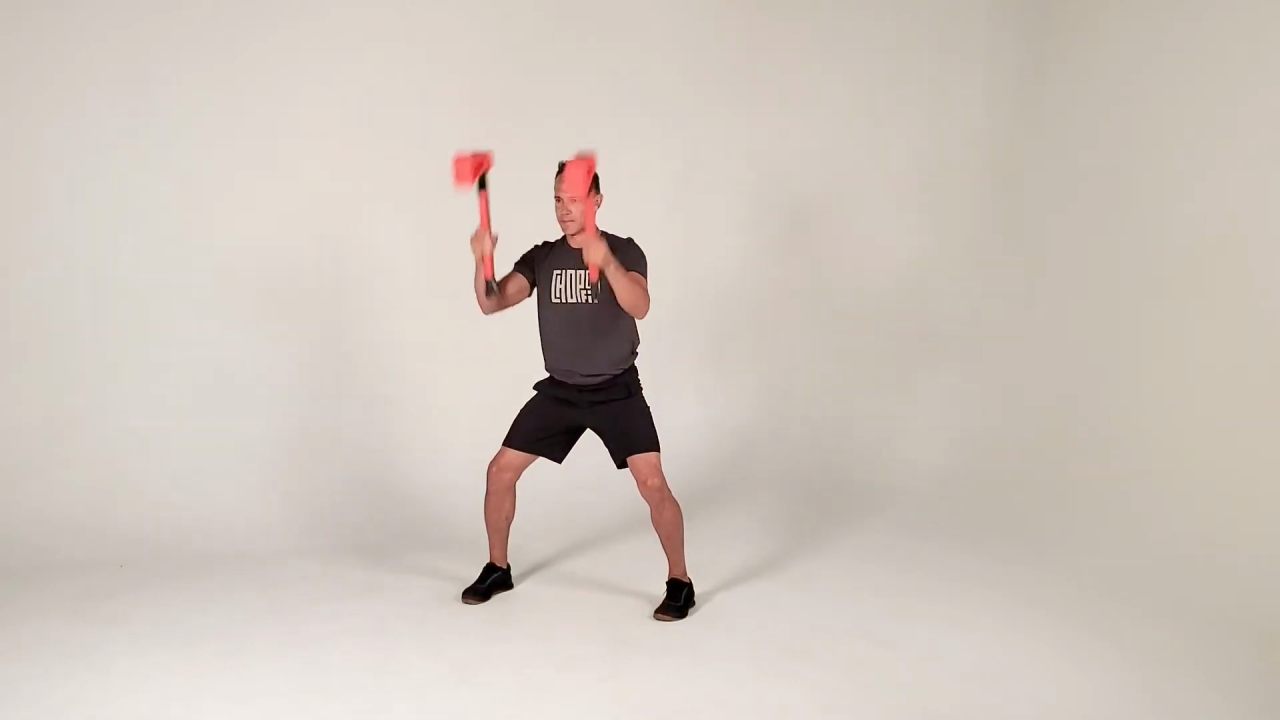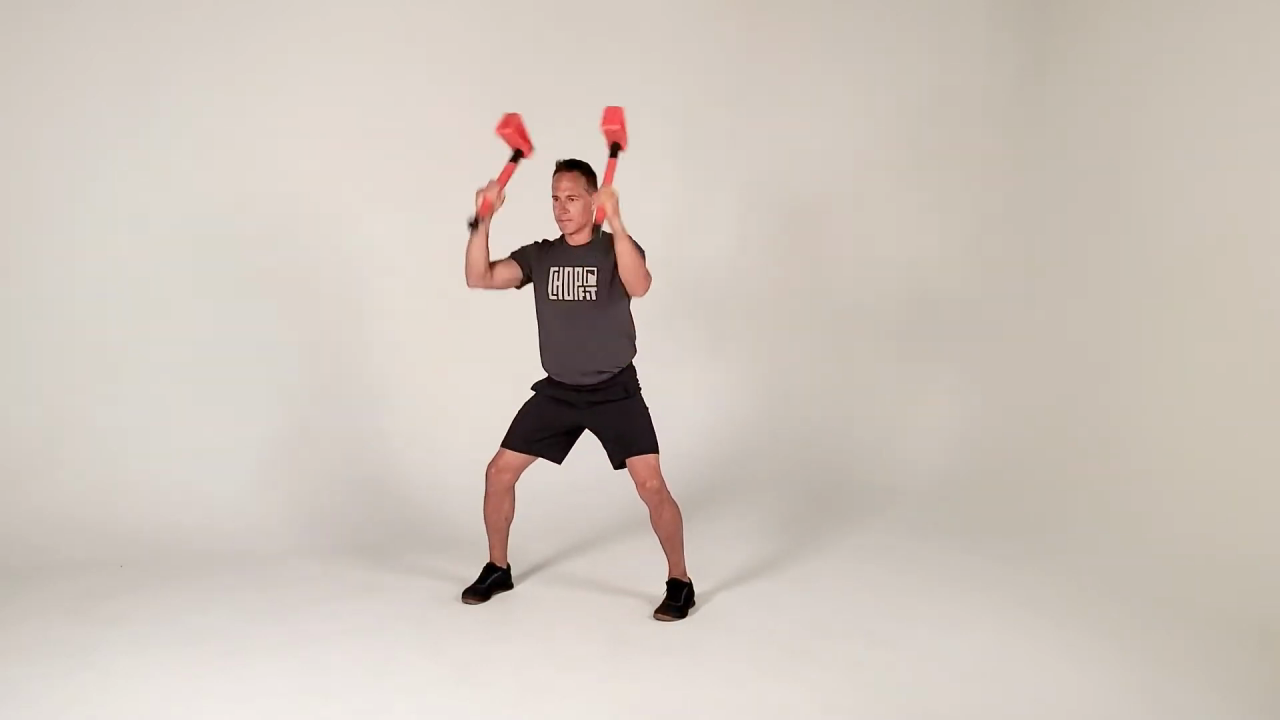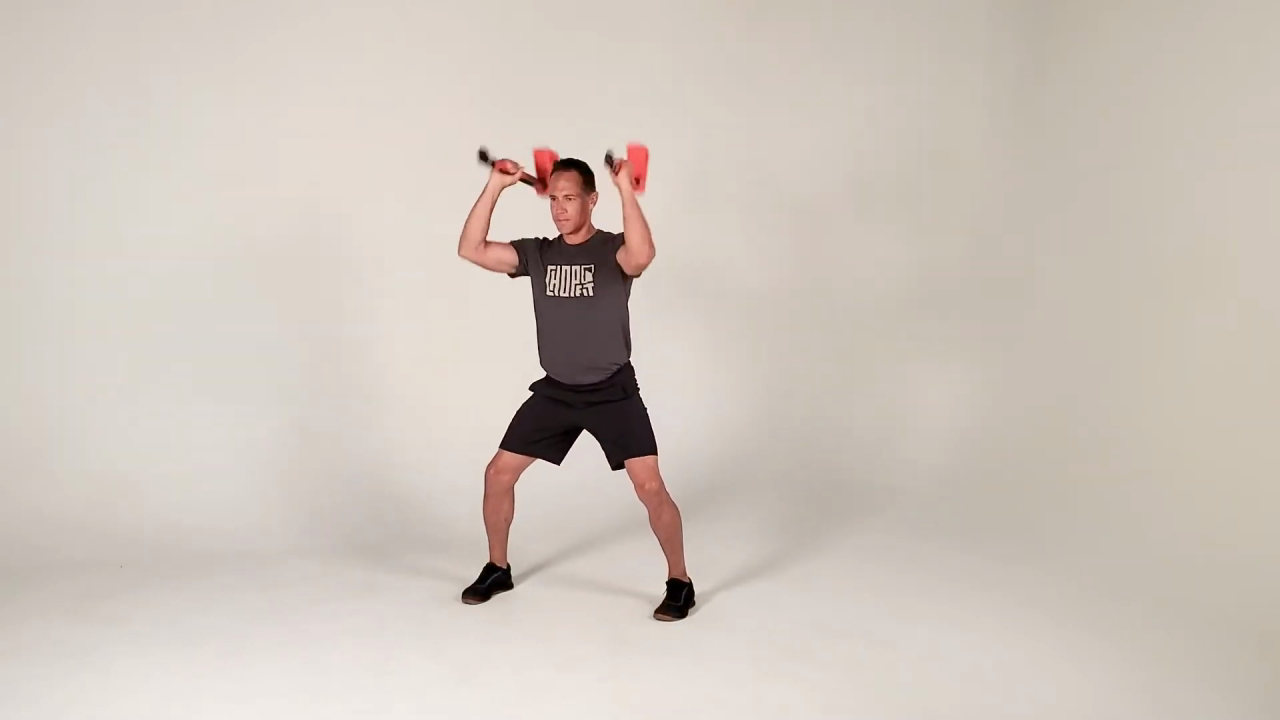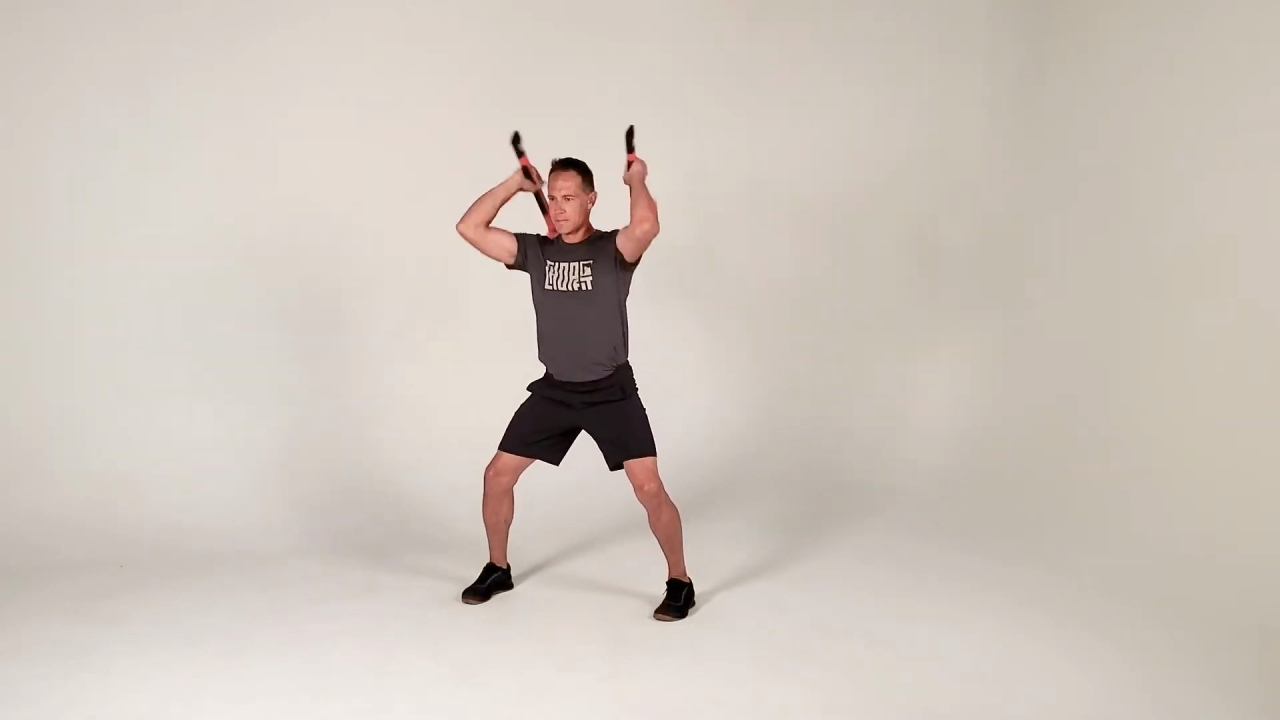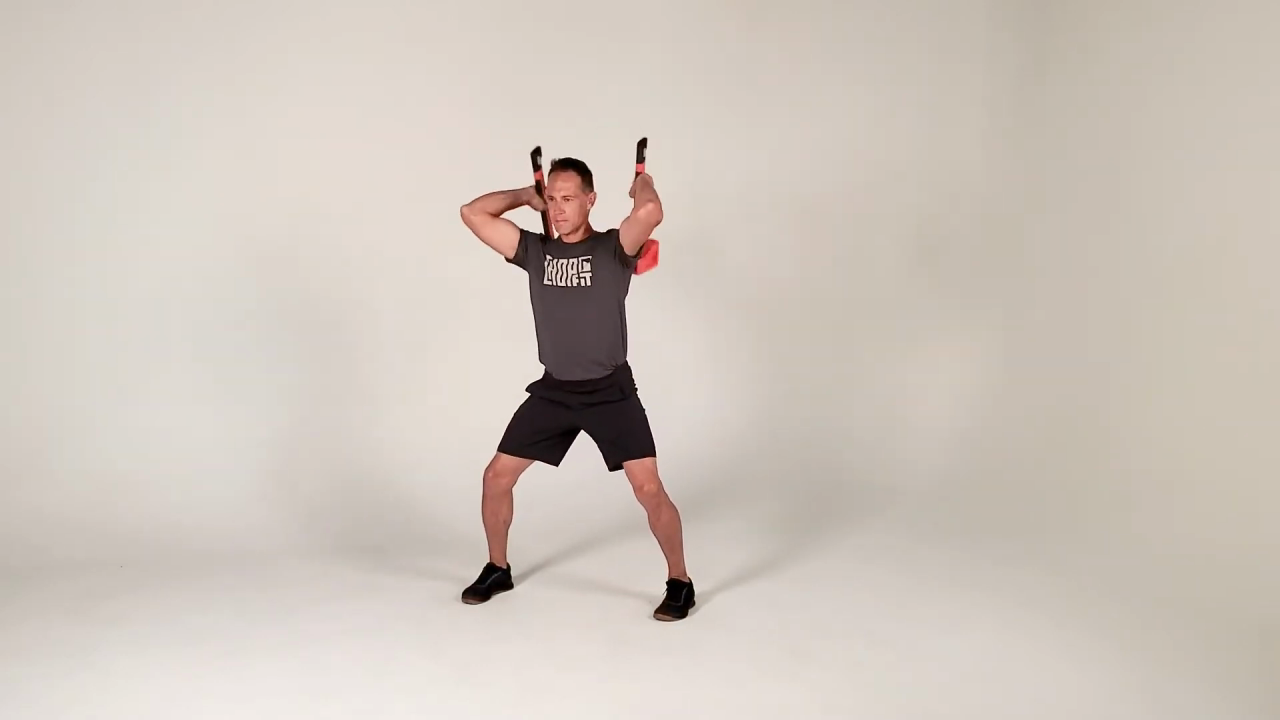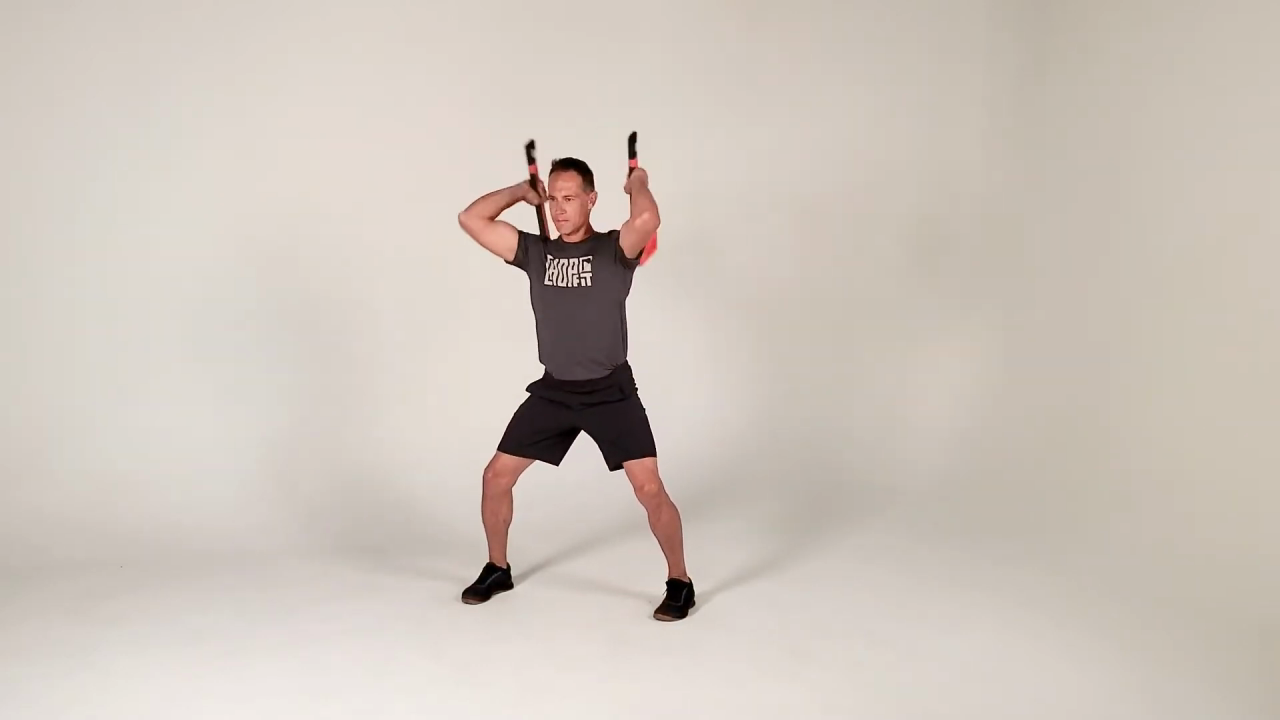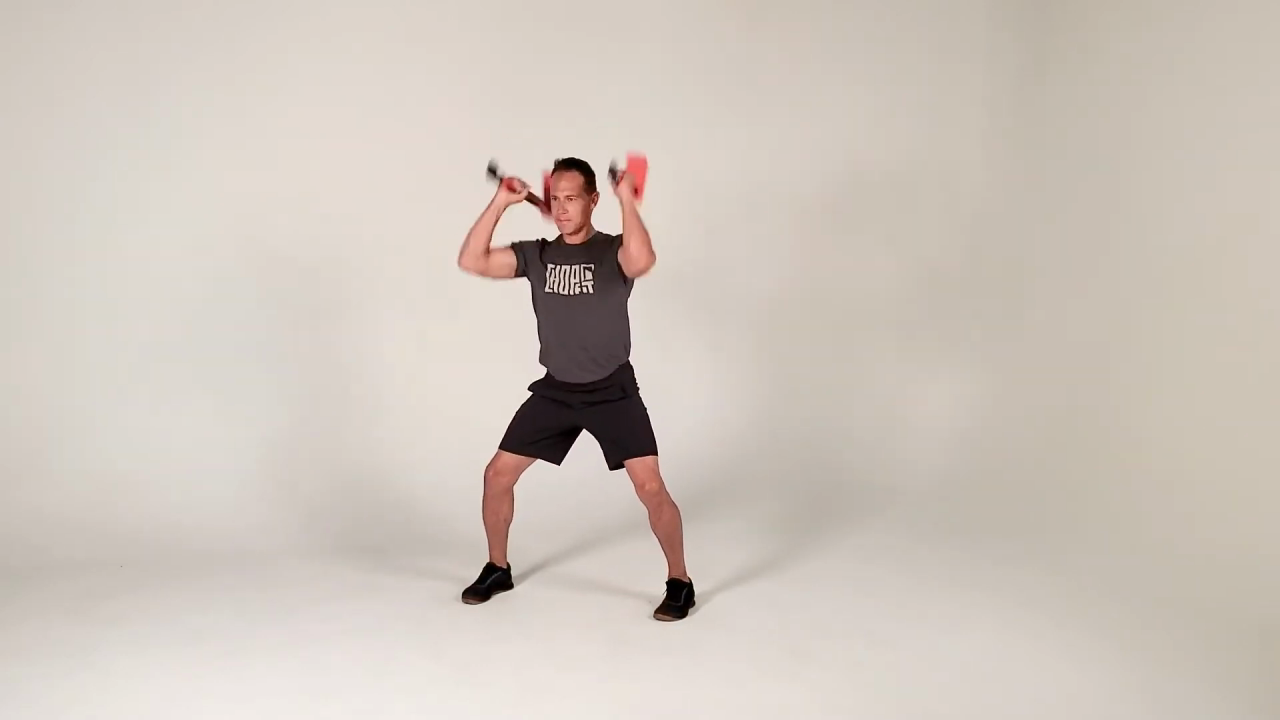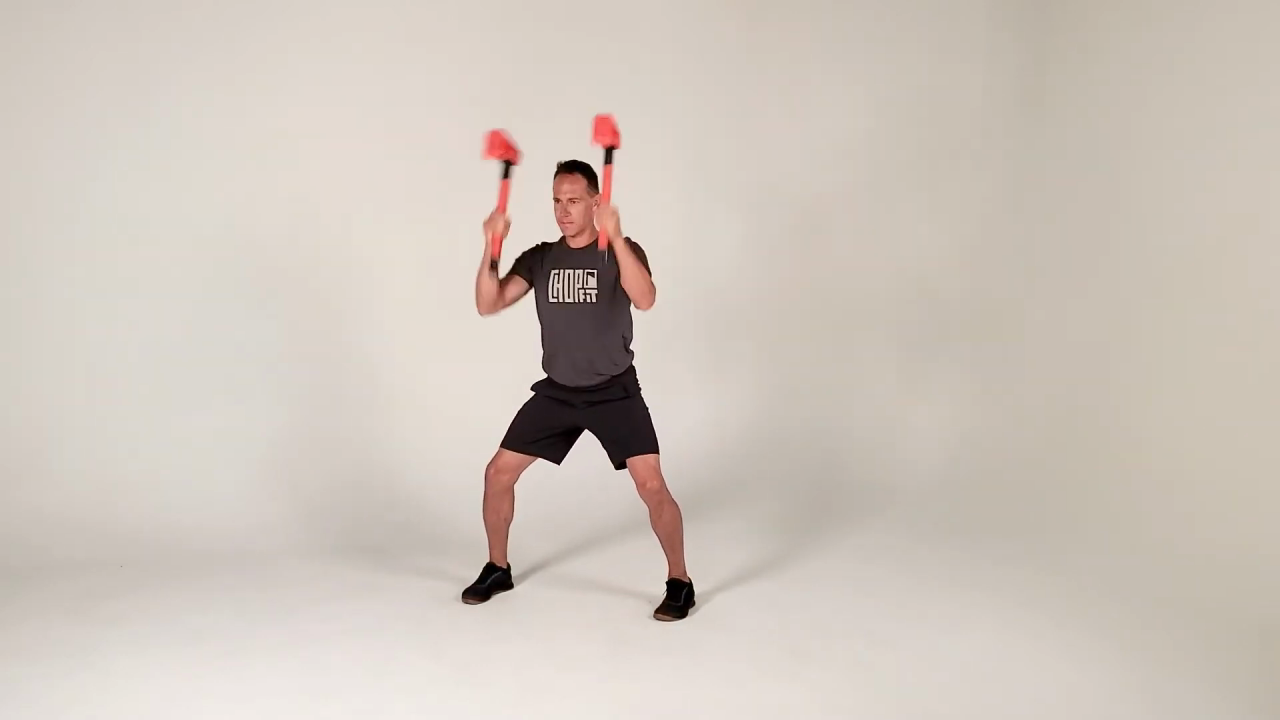
dt=0.1s
person 1, frame 1
left shoulder: (624, 250)
right shoulder: (540, 257)
left elbow: (639, 307)
right elbow: (492, 303)
left wrist: (605, 260)
right wrist: (481, 263)
left hip: (616, 390)
right hip: (559, 389)
left knee: (652, 483)
right knee: (500, 470)
left ankle: (679, 583)
right ankle: (497, 568)
person 1, frame 2
left shoulder: (615, 249)
right shoulder: (538, 256)
left elbow: (639, 286)
right elbow: (478, 277)
left wrist: (615, 219)
right wrist: (486, 216)
left hip: (614, 389)
right hip: (557, 391)
left knee: (651, 485)
right knee: (498, 472)
left ankle: (679, 582)
right ankle: (497, 568)
person 1, frame 3
left shoulder: (614, 248)
right shoulder: (536, 253)
left elbow: (642, 256)
right elbow: (471, 251)
left wrist: (625, 188)
right wrist: (494, 187)
left hip: (613, 390)
right hip: (555, 391)
left knee: (650, 486)
right knee: (498, 473)
left ankle: (679, 583)
right ankle: (498, 568)
person 1, frame 4
left shoulder: (613, 249)
right shoulder: (534, 251)
left elbow: (647, 223)
right elbow: (469, 226)
left wrist: (636, 181)
right wrist: (514, 184)
left hip: (611, 390)
right hip: (554, 391)
left knee: (649, 488)
right knee: (497, 475)
left ankle: (679, 583)
right ankle: (498, 569)
person 1, frame 5
left shoulder: (614, 246)
right shoulder: (534, 249)
left elbow: (651, 213)
right elbow: (472, 214)
left wrist: (640, 183)
right wrist: (526, 197)
left hip: (610, 391)
right hip: (553, 391)
left knee: (648, 488)
right knee: (496, 476)
left ankle: (679, 582)
right ankle: (498, 568)
person 1, frame 6
left shoulder: (614, 247)
right shoulder: (535, 249)
left elbow: (647, 219)
right elbow: (470, 219)
left wrist: (637, 181)
right wrist: (520, 192)
left hip: (610, 391)
right hip: (554, 391)
left knee: (649, 489)
right knee: (496, 476)
left ankle: (679, 582)
right ankle: (497, 569)
person 1, frame 7
left shoulder: (615, 250)
right shoulder: (535, 255)
left elbow: (643, 262)
right elbow: (470, 261)
left wrist: (627, 199)
right wrist: (501, 201)
left hip: (612, 391)
right hip: (555, 391)
left knee: (651, 487)
right knee: (497, 474)
left ankle: (679, 582)
right ankle: (497, 568)
person 1, frame 8
left shoulder: (622, 252)
right shoulder: (538, 258)
left elbow: (646, 299)
right elbow: (488, 304)
left wrist: (615, 237)
right wrist: (490, 247)
left hip: (614, 391)
right hip: (557, 391)
left knee: (651, 486)
right knee: (497, 473)
left ankle: (679, 583)
right ankle: (497, 569)
